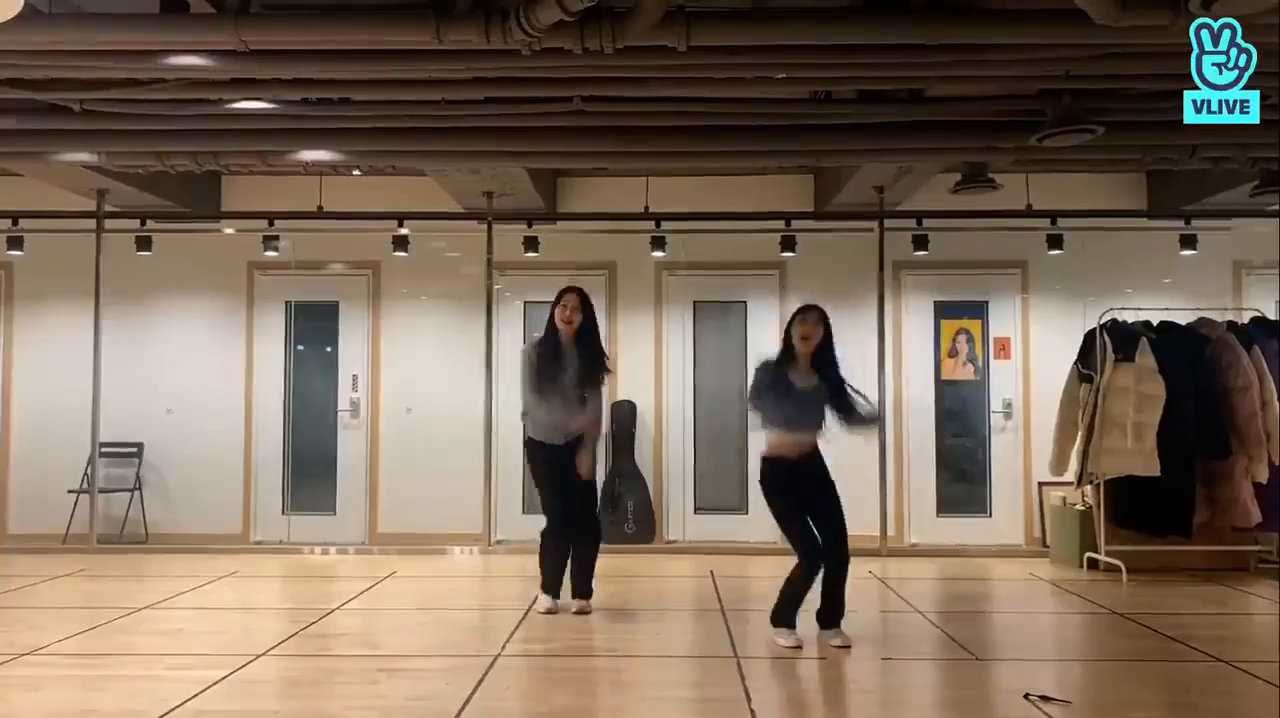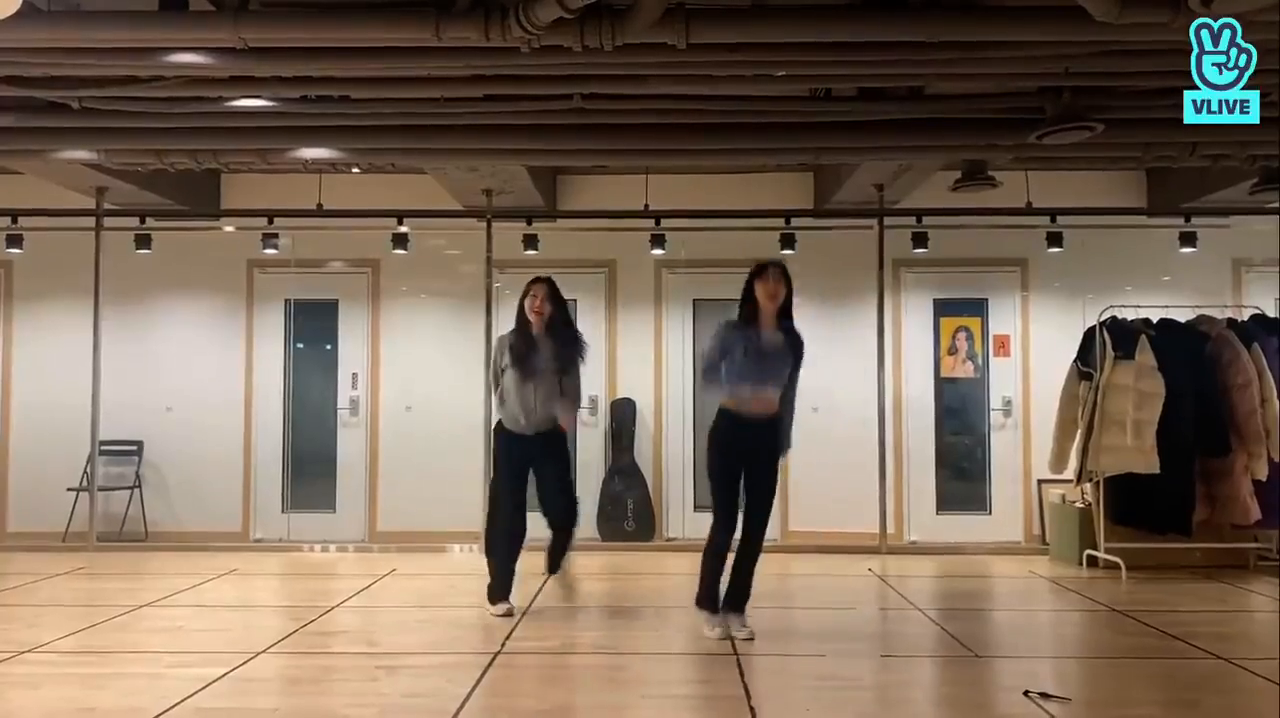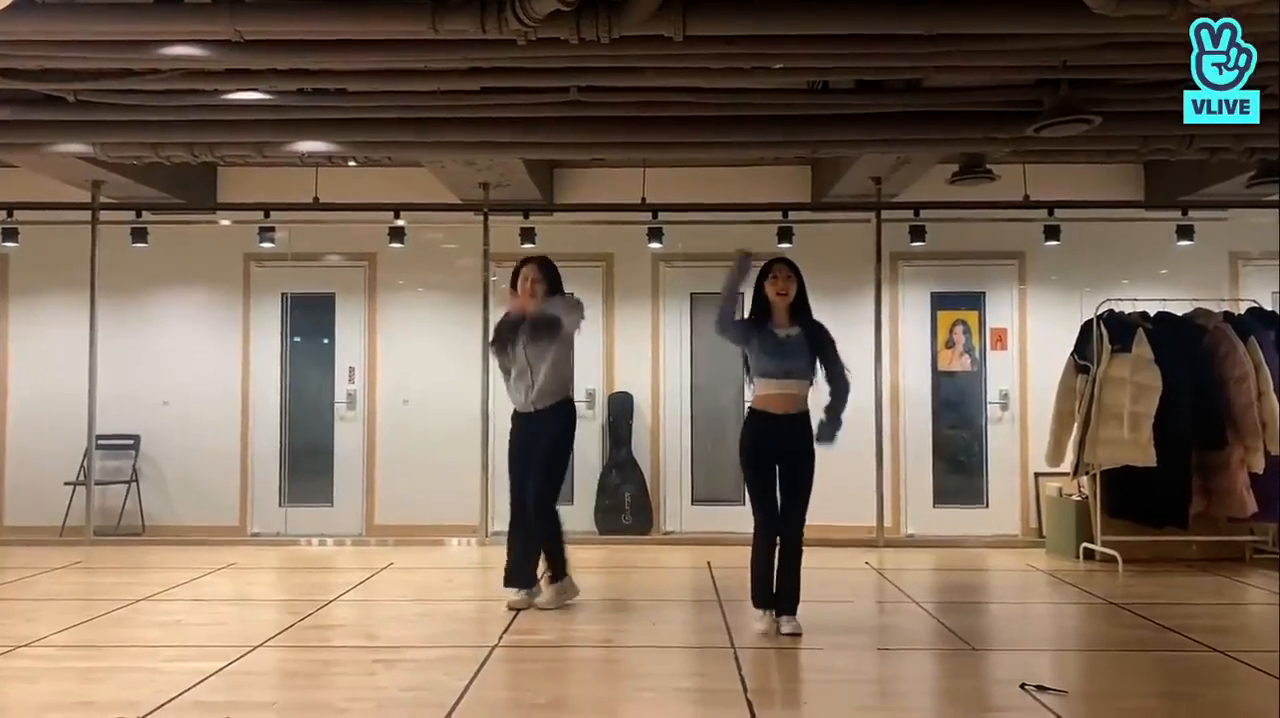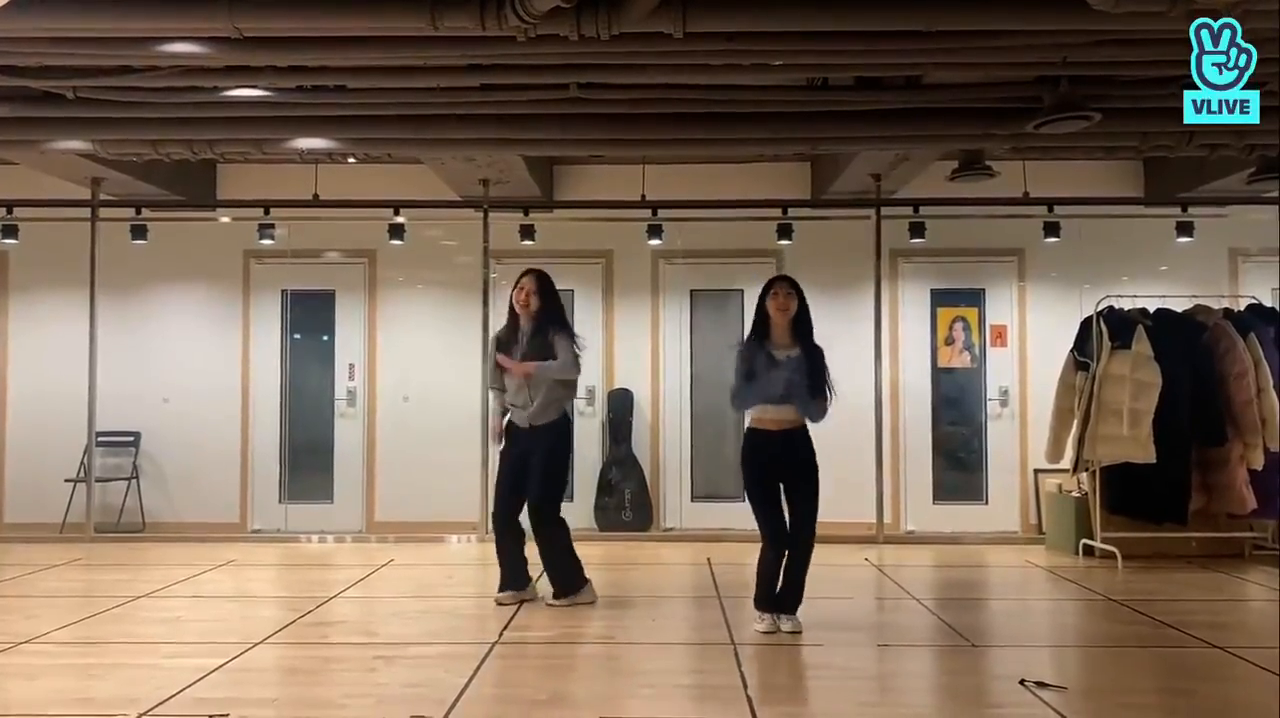
dt=0.7s
person 1, frame 1
left shoulder: (828, 378)
right shoulder: (769, 372)
left elbow: (848, 414)
right elbow: (758, 402)
left wrist: (865, 421)
left hip: (813, 467)
right hip: (778, 471)
left knee: (838, 549)
right knee: (812, 555)
left ankle: (830, 622)
right ankle: (782, 621)
person 1, frame 2
left shoulder: (790, 342)
right shoulder: (731, 331)
right elbow: (707, 374)
left wrist: (784, 435)
right wrist: (729, 391)
left hip: (762, 443)
right hip: (727, 434)
left knee: (756, 529)
right knee: (724, 523)
left ankle: (735, 610)
right ankle: (710, 608)
person 1, frame 3
left shoulder: (813, 332)
right shoulder: (753, 331)
left elbow: (839, 382)
right elbow: (724, 327)
left wrist: (832, 418)
right wrist: (735, 280)
left hip: (797, 431)
right hip: (759, 429)
left knee: (793, 525)
right knee: (766, 523)
left ankle: (787, 609)
right ankle: (764, 607)
person 1, frame 4
left shoulder: (811, 353)
right shoulder: (751, 351)
left elbow: (817, 411)
right elbow: (738, 401)
left wrist: (803, 397)
right wrist: (775, 382)
left hip: (798, 447)
right hip: (759, 447)
left knee: (804, 536)
right knee: (776, 536)
left ankle: (787, 607)
right ankle: (765, 607)
person 2, frame 1
left shoulder: (589, 358)
right shoulder: (535, 351)
left elbow: (594, 409)
right elbow: (531, 398)
left wrist: (589, 450)
right wrist: (568, 418)
left hip: (577, 445)
right hip: (541, 445)
left knee: (586, 522)
right knee: (558, 519)
left ankle: (581, 592)
right ankle: (549, 590)
person 2, frame 2
left shoulder: (564, 348)
right shoulder: (507, 344)
left elbow: (571, 396)
right elbow: (497, 390)
left wrist: (567, 413)
right wrist: (507, 419)
left hip: (550, 438)
right hip: (511, 437)
left knee: (562, 510)
right knee: (506, 515)
left ankle: (556, 565)
right ankle: (499, 594)
person 2, frame 3
left shoulder: (559, 320)
right shoulder: (509, 327)
left elbow: (574, 309)
left wrist: (536, 305)
left hip: (556, 417)
right hip: (524, 420)
left knee: (540, 500)
right knee: (521, 503)
left ankle: (560, 580)
right ankle: (524, 583)
person 2, frame 4
left shoulder: (555, 336)
right shoulder: (503, 339)
left elbow: (571, 368)
right elbow: (497, 388)
left wrist: (525, 367)
right wrist: (498, 417)
left hip: (551, 431)
right hip: (518, 432)
left knee: (542, 508)
right knee: (503, 510)
left ankle: (574, 586)
right ankle: (517, 583)
